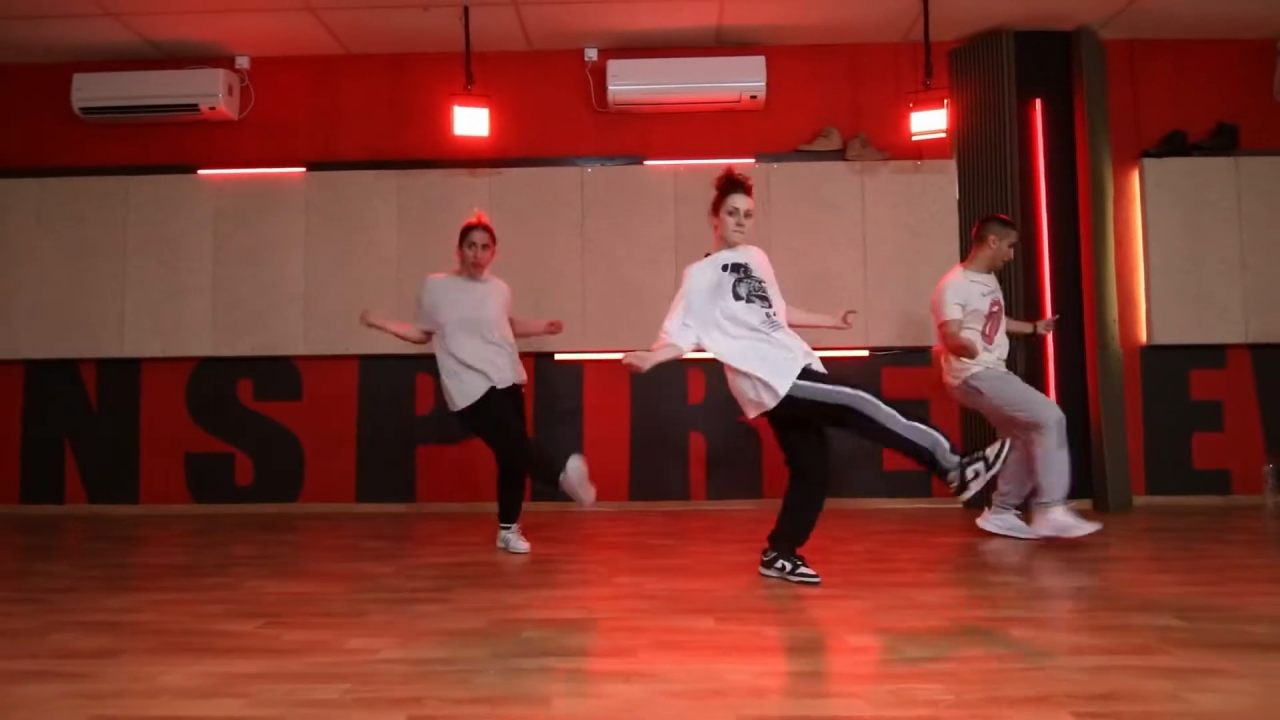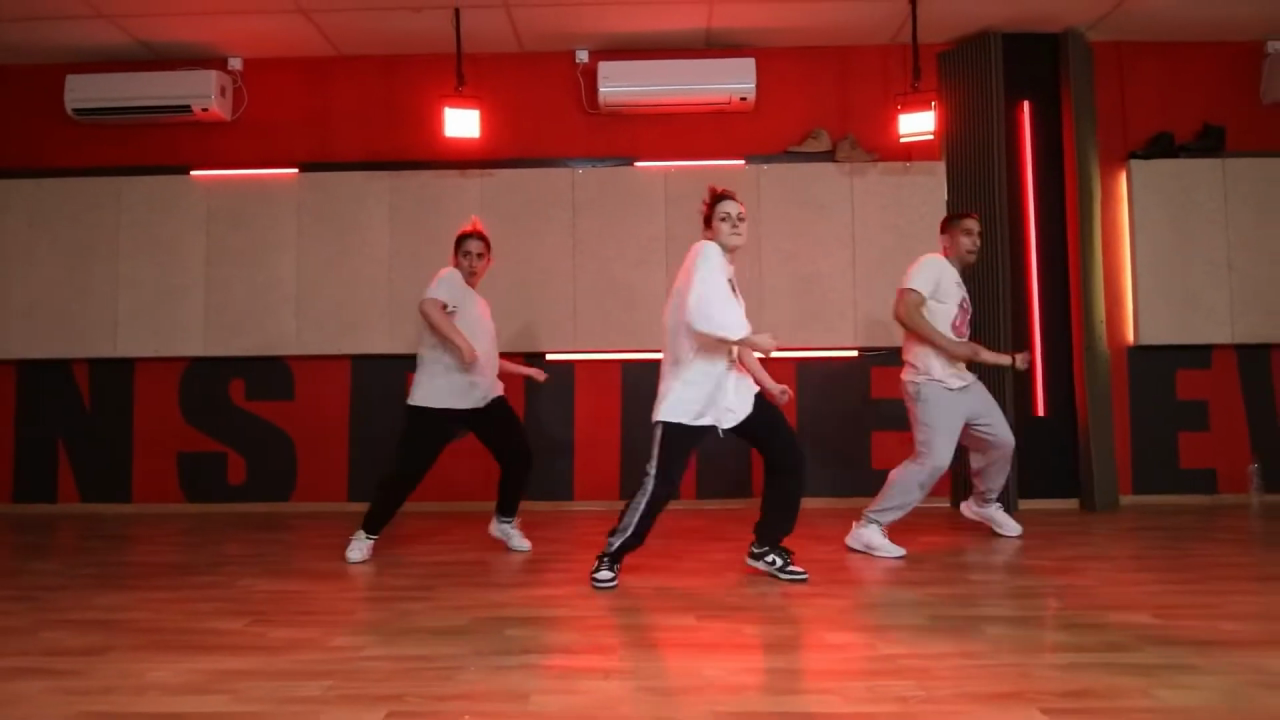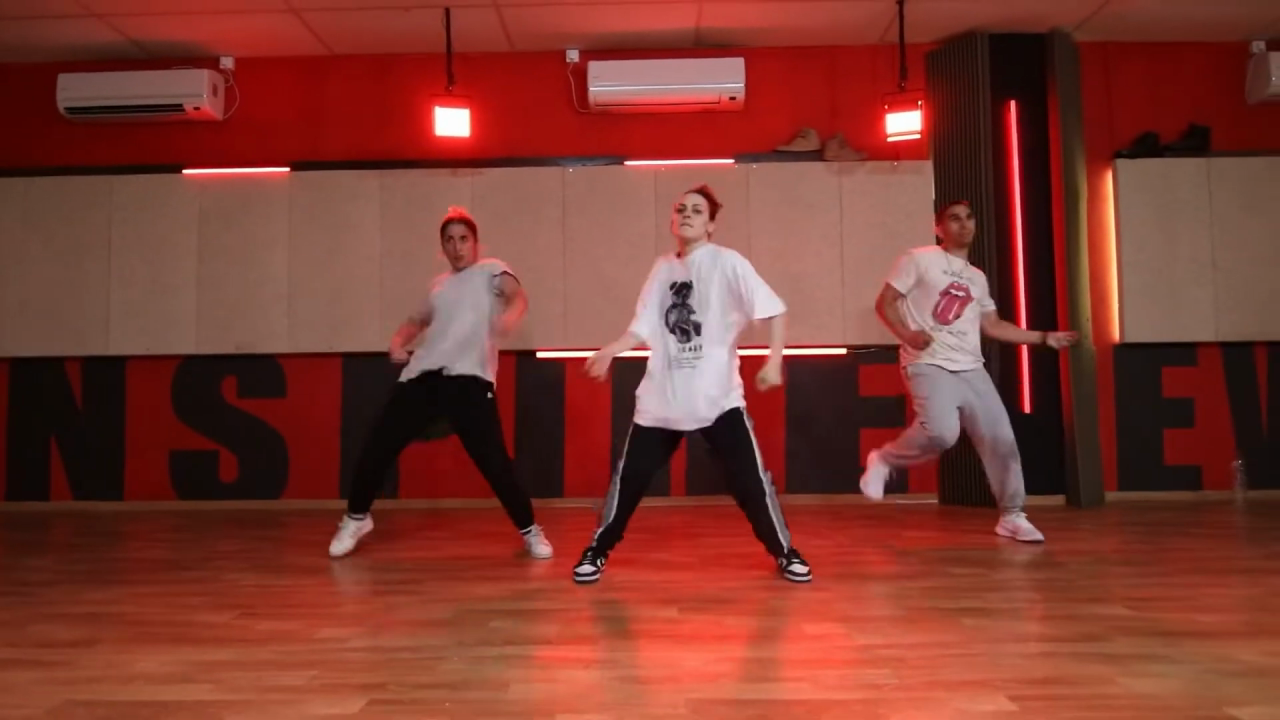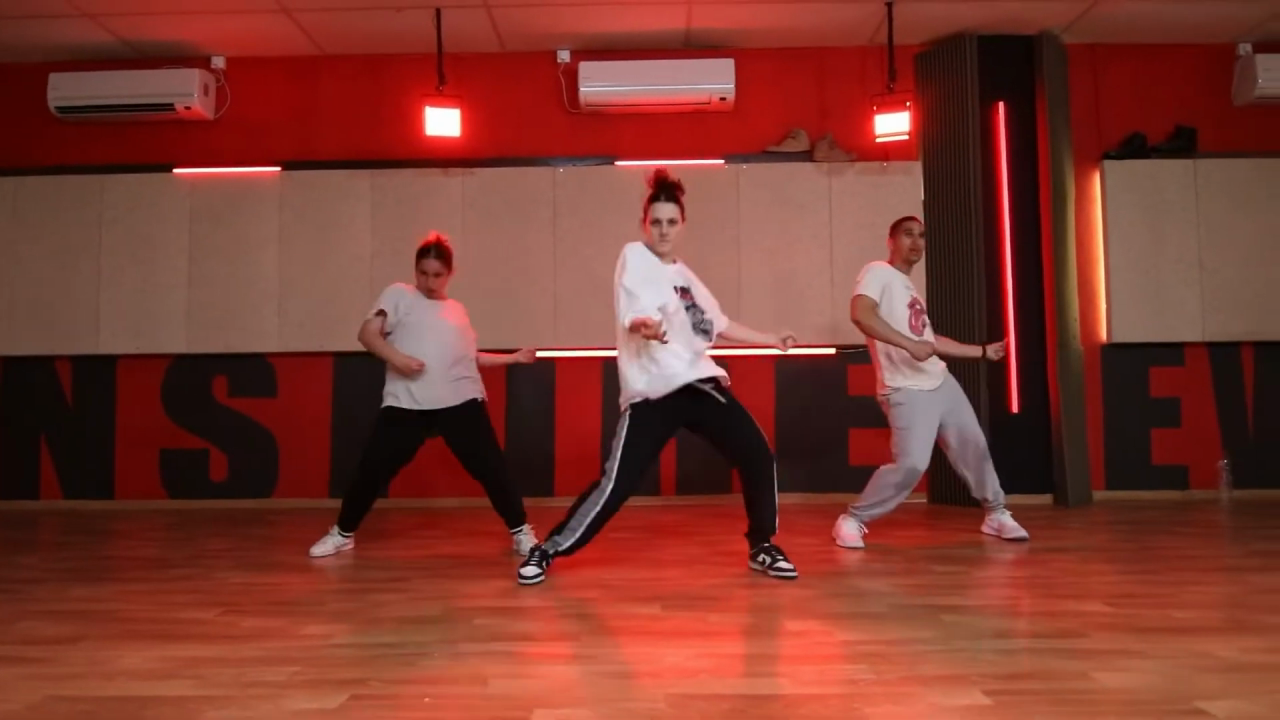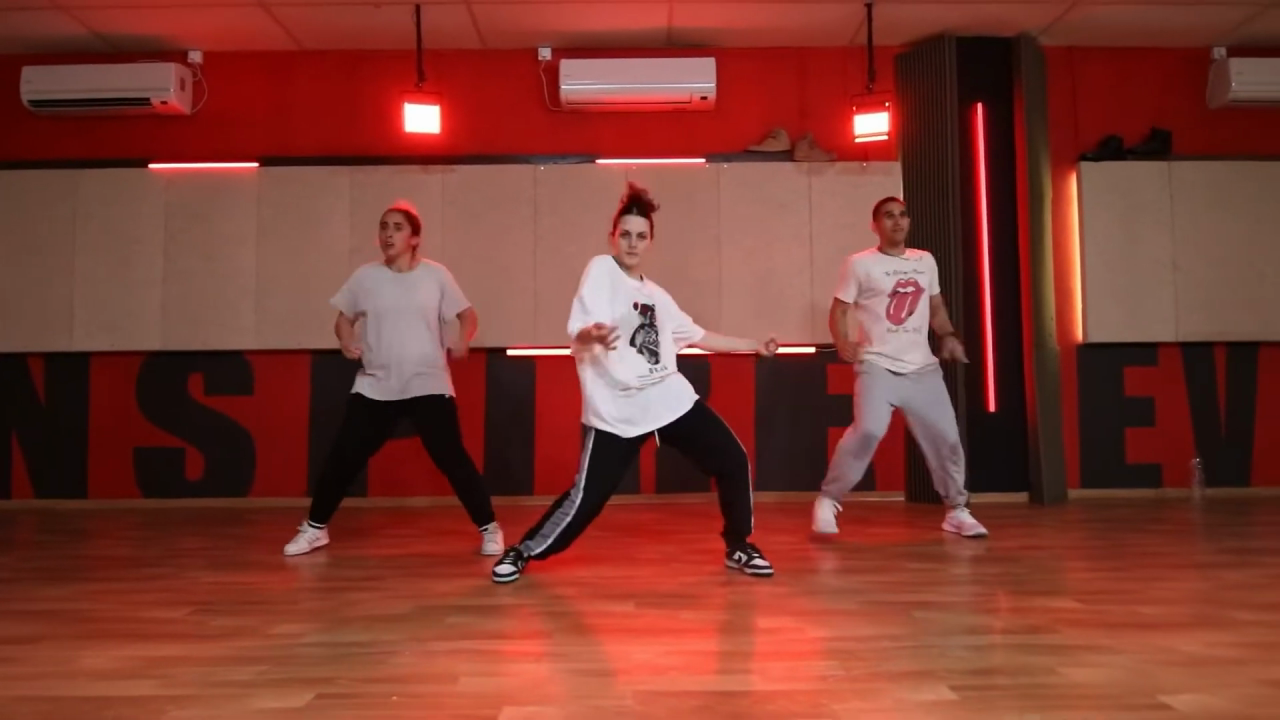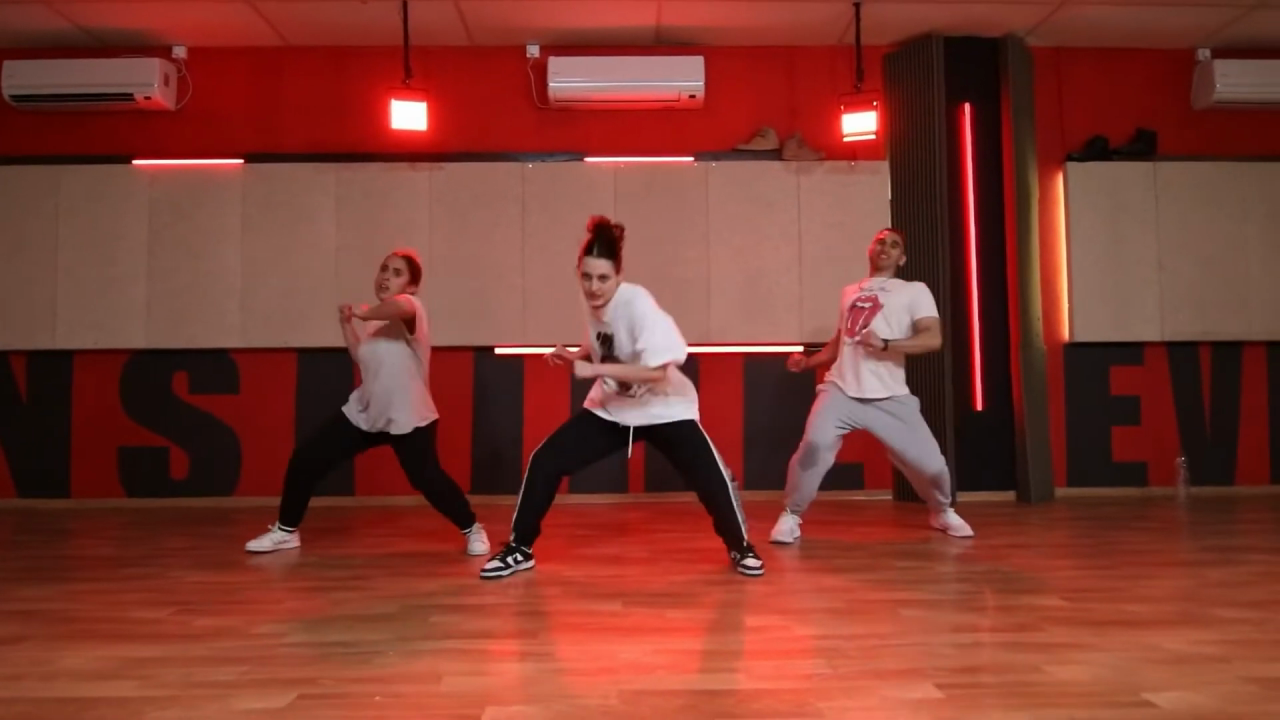
dt=0.4s
person 1, frame 1
left shoulder: (755, 259)
right shoulder: (701, 273)
right elbow: (678, 334)
left wrist: (824, 321)
right wrist: (648, 358)
left hip: (792, 372)
right hip: (775, 378)
left knee: (811, 470)
right knee: (865, 409)
left ankle: (779, 555)
right ankle: (956, 469)
person 1, frame 2
left shoulder: (727, 275)
right shoulder: (705, 256)
right elbow: (706, 329)
left wrist: (767, 382)
right wrist: (756, 341)
left hip: (733, 390)
right hip: (687, 393)
left knee: (788, 456)
right knee: (659, 485)
left ankle: (766, 546)
right ankle: (613, 554)
person 1, frame 3
left shoulder: (725, 261)
right shoulder: (662, 269)
left elbow: (772, 310)
right elbow: (644, 328)
left wrist: (774, 360)
right wrist: (606, 352)
left hip: (719, 397)
right hip: (664, 396)
left knee: (749, 481)
right knee: (630, 476)
left ankle: (783, 550)
right ankle: (600, 548)
person 1, frame 4
left shoulder: (685, 275)
right shoulder: (633, 256)
left elbow: (718, 325)
right elbow: (632, 319)
left wrist: (771, 339)
right wrist: (643, 326)
left hip: (702, 384)
right hip: (654, 389)
left knee: (759, 456)
right knee: (617, 484)
left ankle: (761, 546)
right ankle: (549, 550)
person 1, frame 5
left shoulder: (655, 293)
right shoulder: (599, 269)
left elbow: (693, 336)
right elbow: (577, 333)
left wrist: (750, 346)
right wrist: (592, 335)
left hip: (672, 399)
right hip: (615, 410)
left knee: (733, 461)
right knee: (588, 495)
left ankle: (738, 545)
right ankle: (524, 552)
person 1, frame 6
left shoulder: (635, 303)
right shoulder: (599, 306)
left elbow: (661, 367)
left wrist: (596, 369)
right wrist: (575, 357)
left hip: (666, 411)
right hip: (610, 409)
left knee: (714, 480)
right knee: (545, 460)
left ankle: (739, 546)
right ankle: (521, 547)
person 2, frame 1
left shoulder: (498, 288)
right shoulder: (435, 285)
left elbow: (511, 327)
right elbow: (422, 332)
left wrist: (546, 327)
right wrist: (380, 323)
left hip: (506, 381)
right hip: (470, 387)
left knee: (514, 453)
right knee: (513, 439)
left ankle: (508, 529)
right ankle: (563, 473)
person 2, frame 2
left shoulder: (479, 302)
right shoulder: (448, 278)
right elbow: (428, 308)
left wrist: (524, 370)
right wrist: (462, 344)
left hip: (485, 398)
right hip: (435, 400)
left knee: (519, 455)
right knee: (408, 472)
left ankle: (504, 522)
right ankle: (367, 535)
person 2, frame 3
left shoulder: (490, 270)
right shoulder: (439, 285)
left elbow: (514, 289)
right elbow: (417, 323)
left wrist: (513, 312)
right wrist: (398, 343)
left hip: (471, 378)
right hip: (422, 376)
left knee: (492, 459)
right knee: (381, 444)
left ankle: (529, 531)
right ankle: (358, 518)
person 2, frame 4
left shoulder: (457, 311)
right shoulder: (398, 294)
left elbow: (469, 357)
right elbow: (367, 332)
left wrist: (513, 357)
right wrist: (395, 356)
left hip: (461, 400)
right hip: (406, 401)
left knee: (491, 466)
right knee: (373, 469)
left ankle: (520, 530)
right ankle: (343, 533)
person 2, frame 5
left shoulder: (435, 275)
right shoulder: (365, 277)
left elbow: (467, 314)
right elbow: (343, 319)
left wrist: (462, 340)
right wrist: (348, 343)
left hip: (429, 388)
right hip: (375, 389)
left knee: (452, 459)
right knee: (343, 457)
left ankle: (489, 527)
right ankle: (316, 527)
person 2, frame 6
left shoulder: (413, 311)
right shoulder: (375, 324)
left elbow: (399, 305)
left wrist: (365, 312)
right wrist: (348, 323)
left hip: (411, 420)
right hip: (362, 415)
left knee: (429, 479)
right knee: (304, 460)
left ankle: (472, 528)
right ankle: (286, 529)
person 3, frame 1
left shoulder: (989, 278)
right shoulder: (952, 286)
right elbow: (950, 336)
left wrist: (1035, 327)
right wrist: (964, 347)
left hip: (994, 373)
right hip: (974, 377)
left knee: (1029, 439)
right knee: (1051, 420)
left ankle: (999, 512)
right ankle: (1052, 511)
person 3, frame 2
left shoulder: (955, 280)
right shoulder: (930, 266)
right elbow: (905, 311)
left wrist: (1006, 359)
right wrist: (953, 347)
left hip: (959, 382)
right hip: (929, 384)
left knee: (1001, 443)
right knee: (933, 462)
left ankle: (982, 503)
right ankle: (868, 527)
person 3, frame 3
left shoulder: (976, 274)
right shoulder: (918, 259)
left elbow: (991, 325)
right elbow: (884, 302)
left wrist: (1043, 338)
right wrist: (906, 333)
left hip: (971, 371)
right hip: (928, 365)
left knee: (1001, 442)
right knee: (941, 432)
left ankle: (1012, 516)
right ankle: (884, 459)
person 3, frame 4
left shoulder: (909, 287)
right shoulder: (878, 272)
right elbow: (860, 314)
left wrist: (983, 351)
right wrist: (909, 345)
left hip: (941, 382)
right hip: (906, 391)
left knee: (974, 447)
right knee: (911, 464)
left ankle: (996, 514)
right ankle: (852, 519)
person 3, frame 5
left shoulder: (926, 261)
right shoulder: (860, 264)
left elbow: (936, 307)
right elbow: (838, 312)
left wrist: (950, 337)
right wrist: (843, 343)
left hip: (923, 368)
right hip: (879, 367)
left knee: (947, 438)
right knee: (867, 431)
left ankle: (957, 511)
right ankle: (828, 500)
person 3, frame 6
left shoulder: (915, 291)
right shoulder: (850, 293)
left elbow: (933, 338)
left wrist: (885, 343)
right wrist: (807, 360)
left hip: (889, 398)
right hip: (840, 389)
left knee: (932, 464)
right knee: (814, 444)
left ankle: (942, 510)
right ankle: (791, 514)
